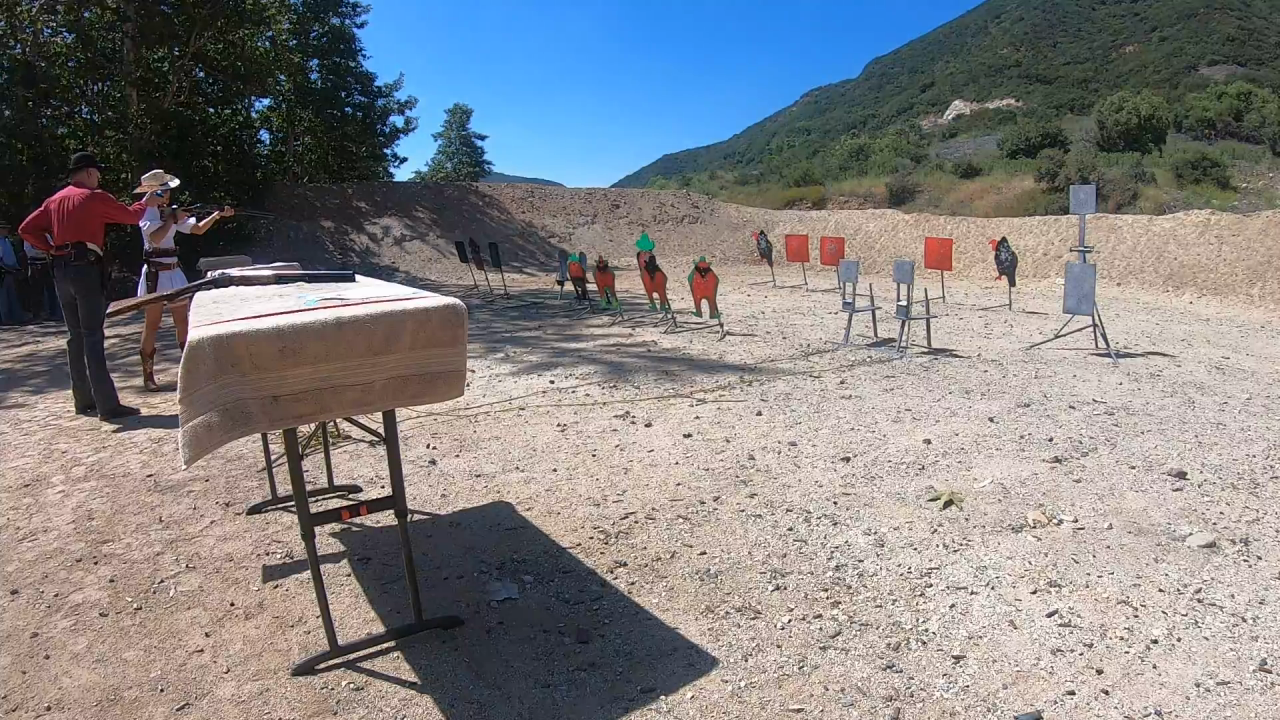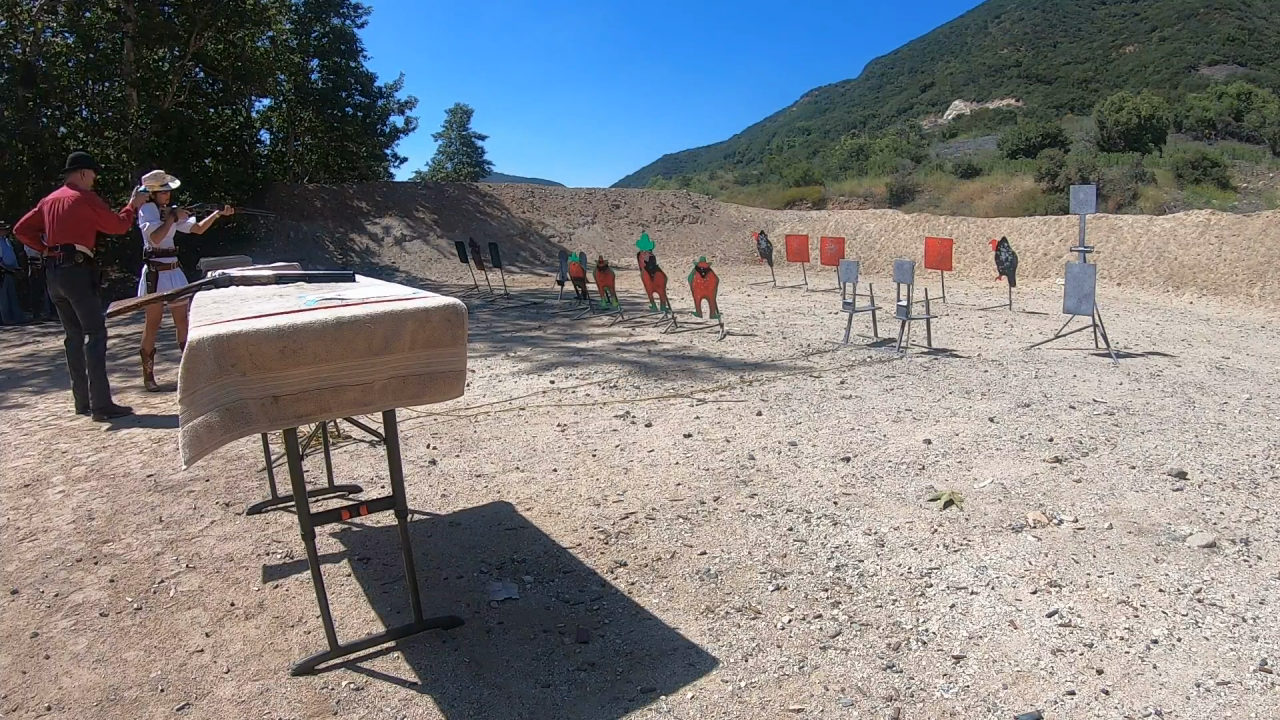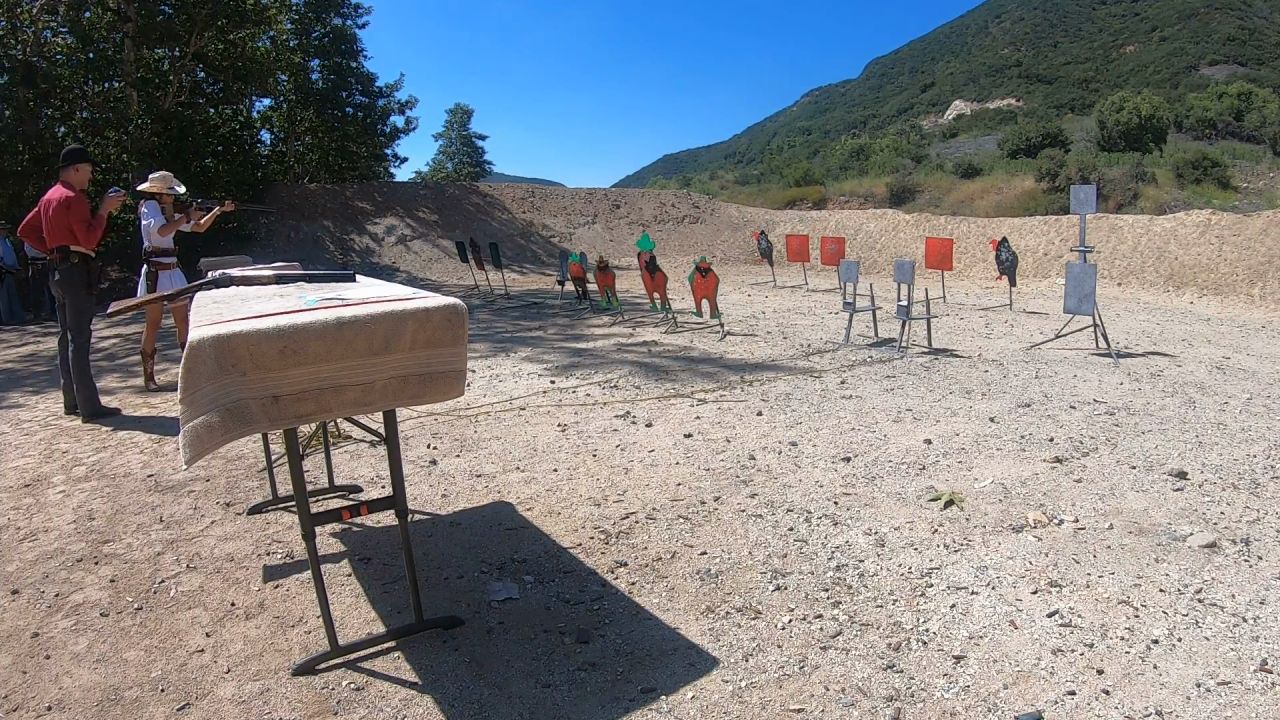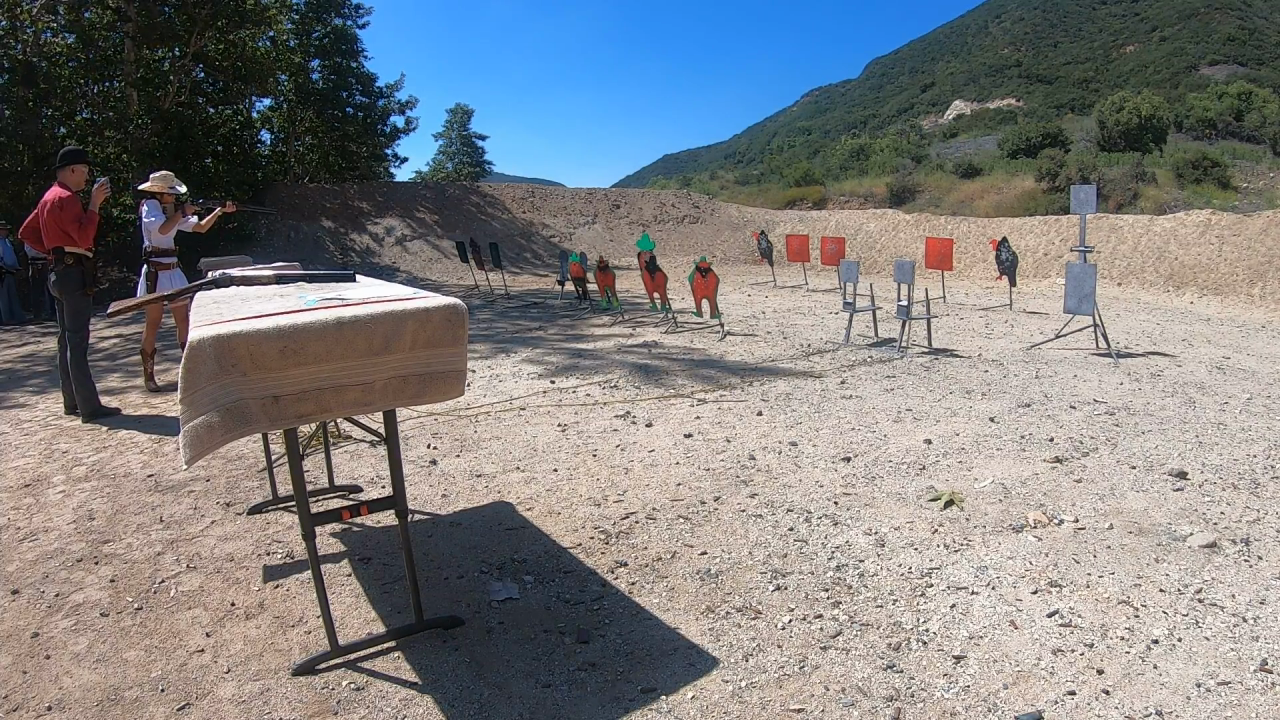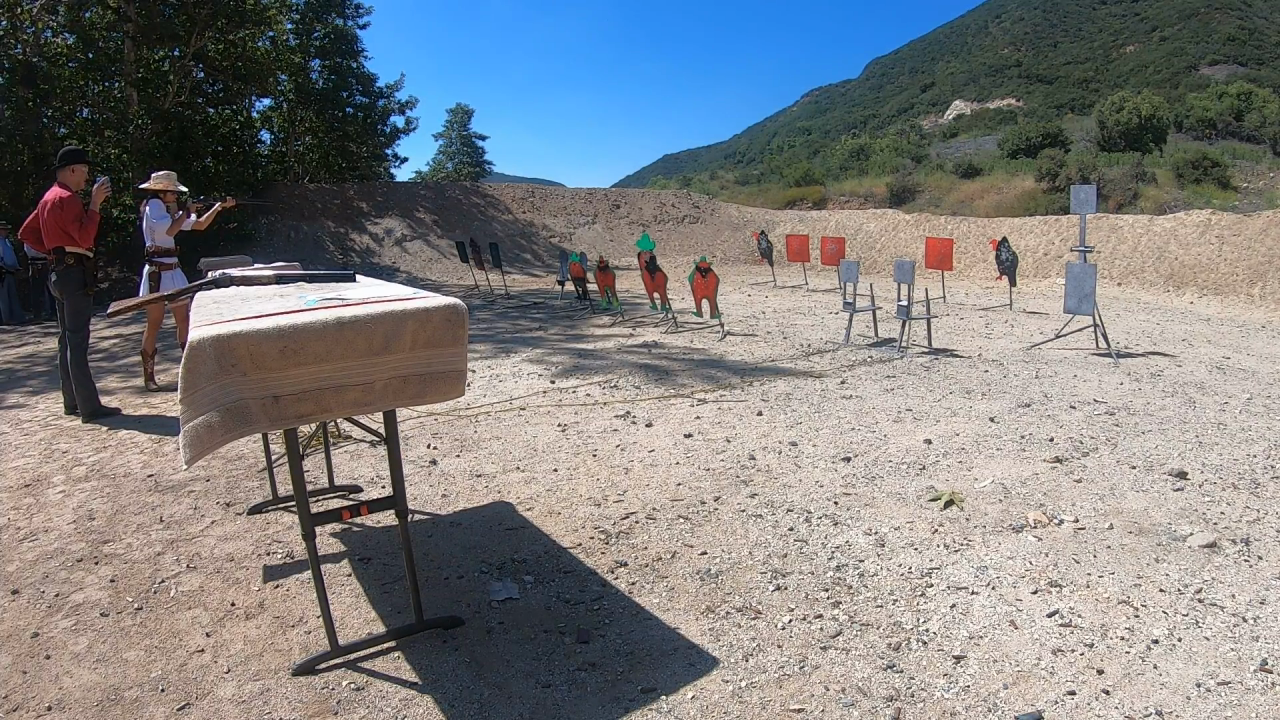
dt=1s
person 1, frame 1
left shoulder: (54, 200)
right shoulder: (94, 197)
left elbow: (26, 229)
right elbow: (130, 216)
left wrist: (51, 248)
right wrist: (145, 203)
left hip: (61, 271)
right hip: (85, 269)
left knee: (76, 336)
right knee: (92, 337)
left ankle: (84, 401)
right ankle: (107, 405)
person 1, frame 2
left shoulder: (49, 201)
right shoulder: (85, 199)
left elbow: (21, 230)
right elbow: (118, 225)
left wrist: (46, 249)
right wrist: (133, 204)
left hip: (54, 272)
right hip: (77, 271)
left knee: (74, 336)
right knee: (95, 334)
left ankle: (83, 400)
right ankle: (101, 404)
person 1, frame 3
left shoulder: (49, 197)
right shoulder: (74, 198)
left elbow: (25, 231)
right elbow: (89, 240)
left wrist: (52, 249)
right wrist: (105, 209)
left hip: (59, 271)
right hip: (77, 272)
left knee: (67, 338)
right knee: (80, 339)
left ankle: (72, 401)
right ankle: (89, 407)
person 1, frame 4
left shoulder: (49, 198)
right shoulder: (67, 198)
left elbow: (27, 233)
right elbow: (84, 237)
left wrist: (52, 250)
right wrist: (95, 203)
left hip: (59, 272)
right hip: (74, 273)
left knee: (67, 339)
right knee: (77, 341)
left ankle: (72, 401)
right ankle: (89, 407)
person 1, frame 5
left shoulder: (49, 198)
right shoulder: (67, 198)
left elbow: (27, 233)
right elbow: (85, 237)
left wrist: (53, 250)
right wrist: (95, 203)
left hip: (59, 272)
right hip: (75, 273)
left knee: (67, 340)
right knee: (78, 341)
left ankle: (72, 401)
right ankle: (89, 407)
person 2, frame 1
left shoulder: (171, 211)
right shoulder: (147, 211)
left elbow: (198, 229)
right elbow: (156, 237)
left wrist: (217, 215)
right wrist: (172, 219)
left hip: (174, 271)
right hip: (155, 273)
left knee: (183, 321)
right knee: (152, 325)
right ankle: (148, 375)
person 2, frame 2
left shoulder: (170, 210)
right shoulder: (146, 208)
left elbow: (198, 229)
right elbow: (156, 237)
left wrist: (217, 214)
right wrist: (173, 218)
left hip: (174, 271)
right hip: (155, 272)
left knee: (183, 321)
right knee: (153, 325)
right ankle: (148, 376)
person 2, frame 3
left shoulder: (170, 211)
right shoulder: (149, 206)
left elbow: (200, 227)
right elbow: (162, 231)
left wrist: (218, 210)
right wrist: (186, 216)
left hip: (173, 271)
right hip: (155, 272)
left knee: (183, 321)
right knee: (153, 325)
right ankle: (148, 376)
person 2, frame 4
left shoulder: (171, 211)
right shoulder: (150, 206)
left elbow: (201, 227)
right elbow: (163, 229)
left wrist: (220, 210)
right wrist: (182, 212)
left hip: (174, 271)
right hip: (155, 272)
left knee: (184, 320)
right knee: (153, 324)
right ankle: (148, 376)
person 2, frame 5
left shoulder: (169, 210)
right shoulder: (153, 205)
left elbow: (200, 224)
right elbow: (170, 230)
left wrist: (219, 206)
right wrist: (186, 211)
left hip: (174, 271)
right hip: (158, 272)
left knee: (184, 320)
right knee: (154, 324)
right ankle: (148, 376)
